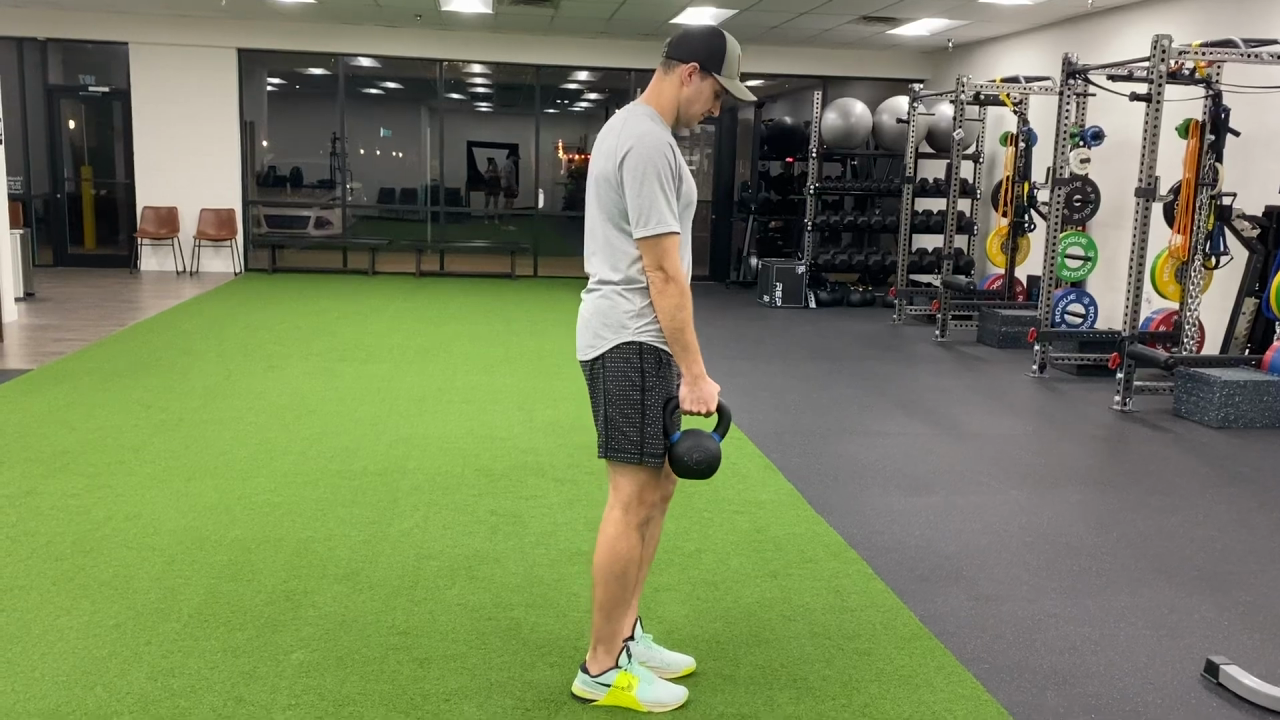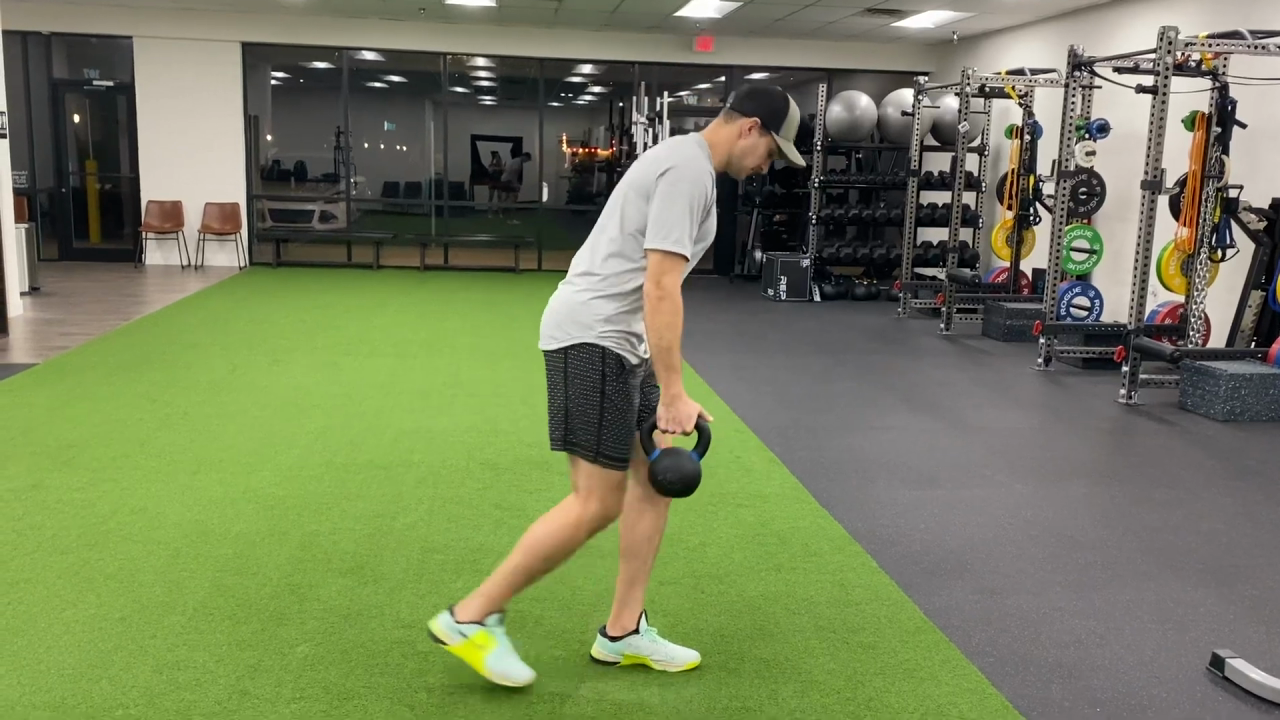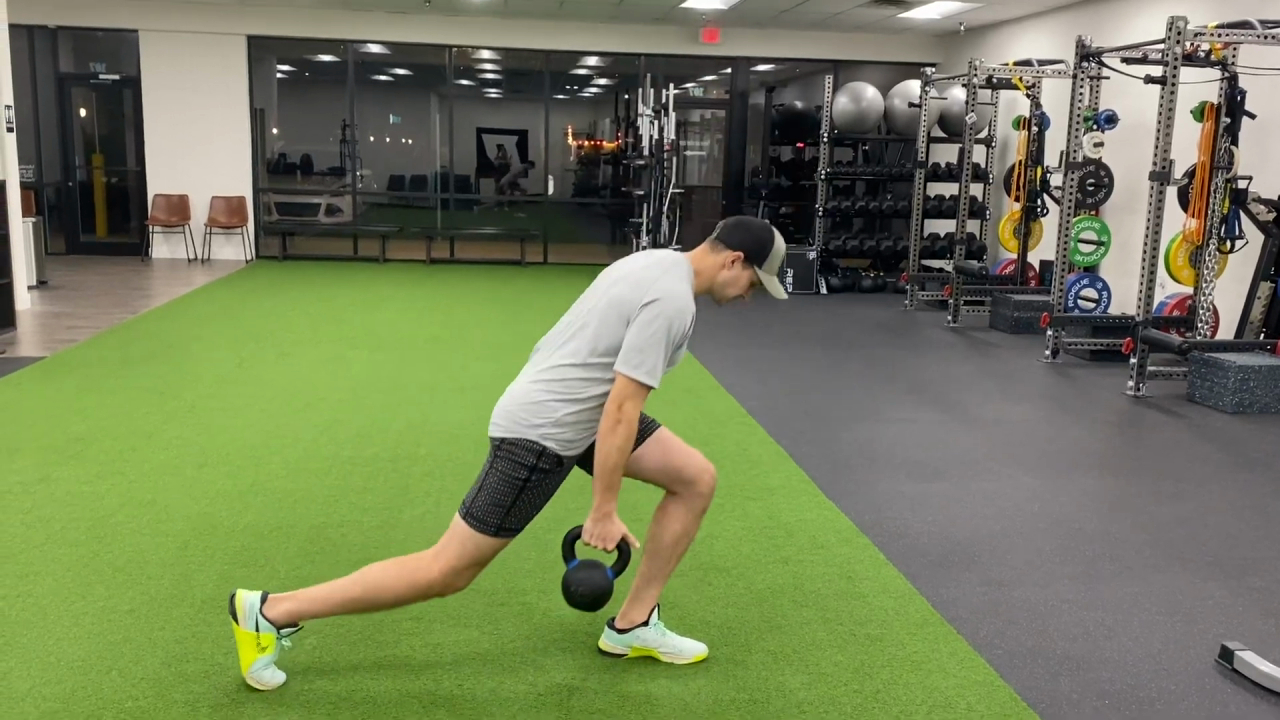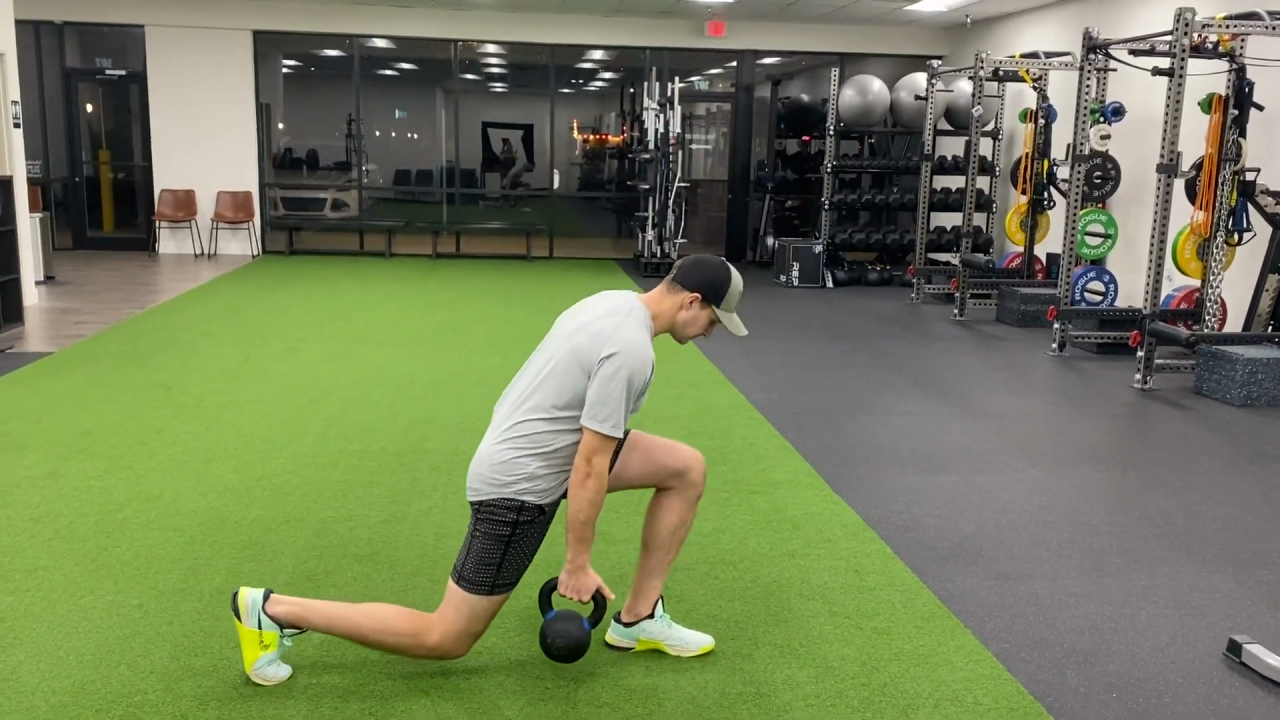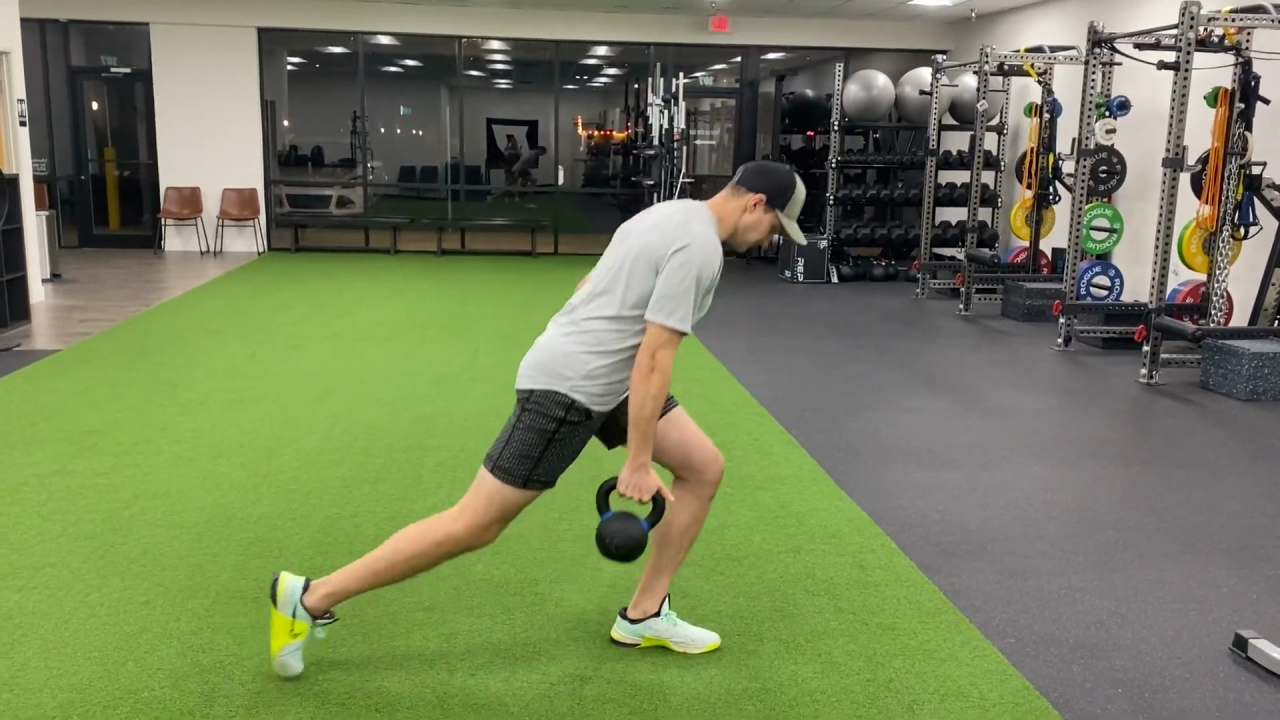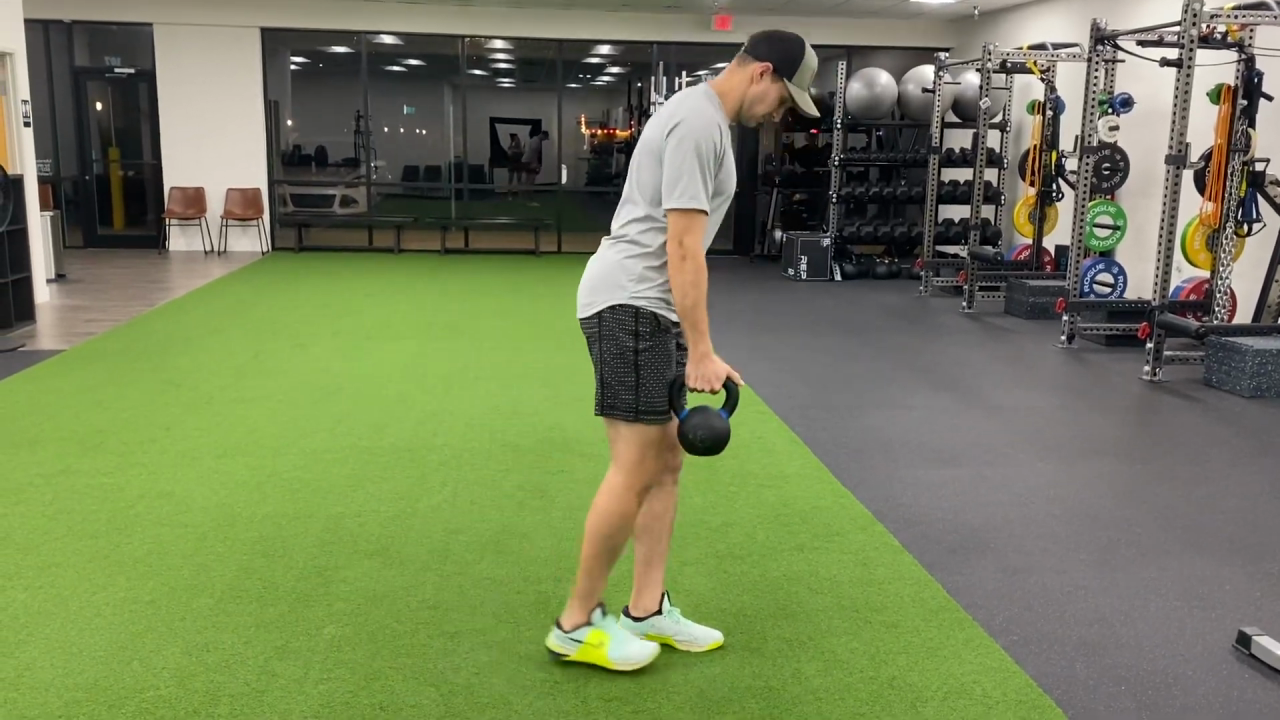
dt=0.4s
person 1, frame 1
left shoulder: (631, 128)
right shoulder: (649, 142)
right elbow: (664, 272)
right wrist: (694, 374)
left hip: (630, 336)
right hip: (633, 342)
left knee: (652, 493)
right knee: (634, 504)
left ankle: (624, 638)
right ankle: (603, 670)
person 1, frame 2
left shoulder: (683, 158)
right shoulder: (691, 169)
right elbow: (661, 288)
left wrist: (666, 384)
right wrist: (673, 395)
left hip: (615, 338)
right hip: (595, 337)
left knee: (658, 477)
right knee: (598, 503)
left ankle: (623, 632)
right ankle: (471, 618)
person 1, frame 3
left shoulder: (658, 262)
right shoulder: (673, 301)
right elbow: (622, 411)
right wrist: (602, 513)
left hip: (572, 411)
right hip: (542, 430)
left knee: (698, 480)
right knee: (446, 570)
left ankle: (633, 625)
right ankle: (270, 613)
person 1, frame 4
left shoulder: (612, 303)
right shoulder: (631, 351)
right elbow: (591, 466)
right wrist: (578, 564)
left hip: (527, 450)
right hip: (521, 481)
left knee: (687, 469)
right knee: (445, 639)
left ankle: (640, 618)
right ankle: (272, 611)
person 1, frame 5
left shoulder: (674, 215)
right shoulder: (700, 247)
right elbow: (654, 360)
right wrist: (638, 464)
left hip: (599, 375)
right hip: (569, 383)
left knee: (705, 468)
right knee: (475, 523)
left ankle: (644, 615)
right ankle: (309, 600)
person 1, frame 6
left shoulder: (701, 112)
right shoulder: (699, 124)
right elbow: (683, 246)
left wrist: (695, 343)
right wrist: (701, 353)
left hip: (649, 303)
right hip: (631, 305)
left knee: (662, 461)
right knee: (638, 470)
left ankle: (645, 611)
right ankle: (577, 622)
